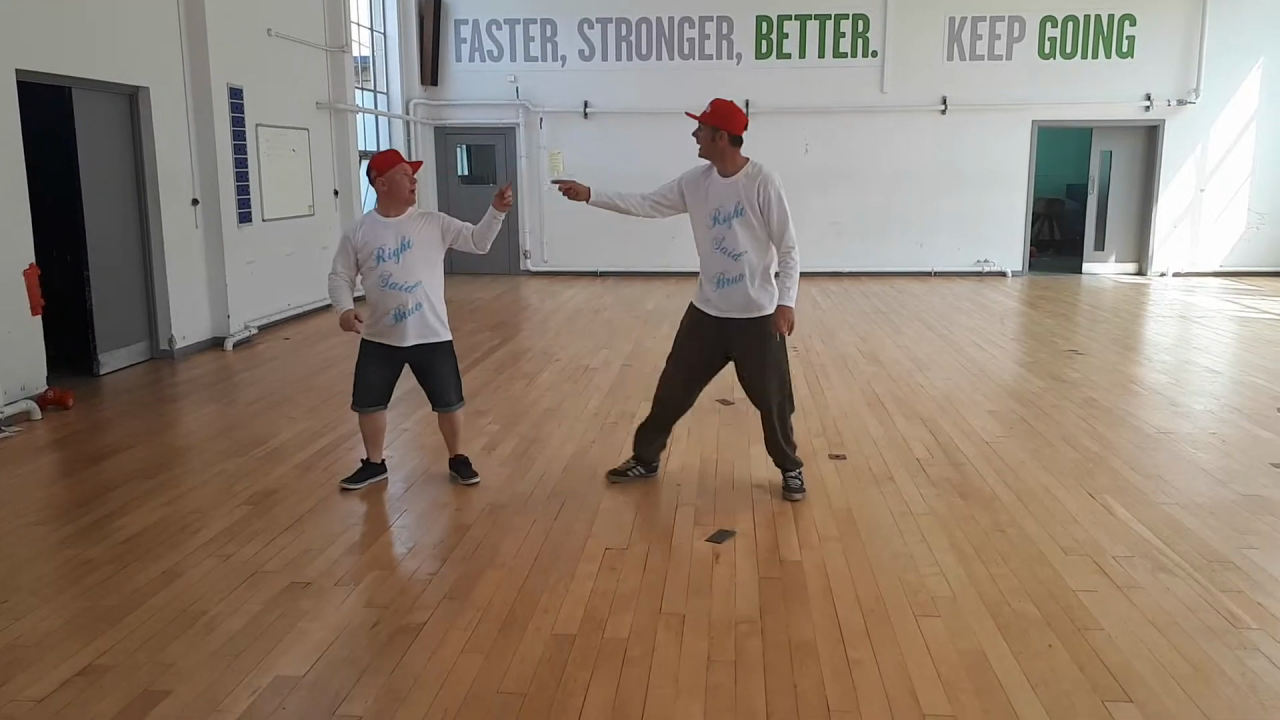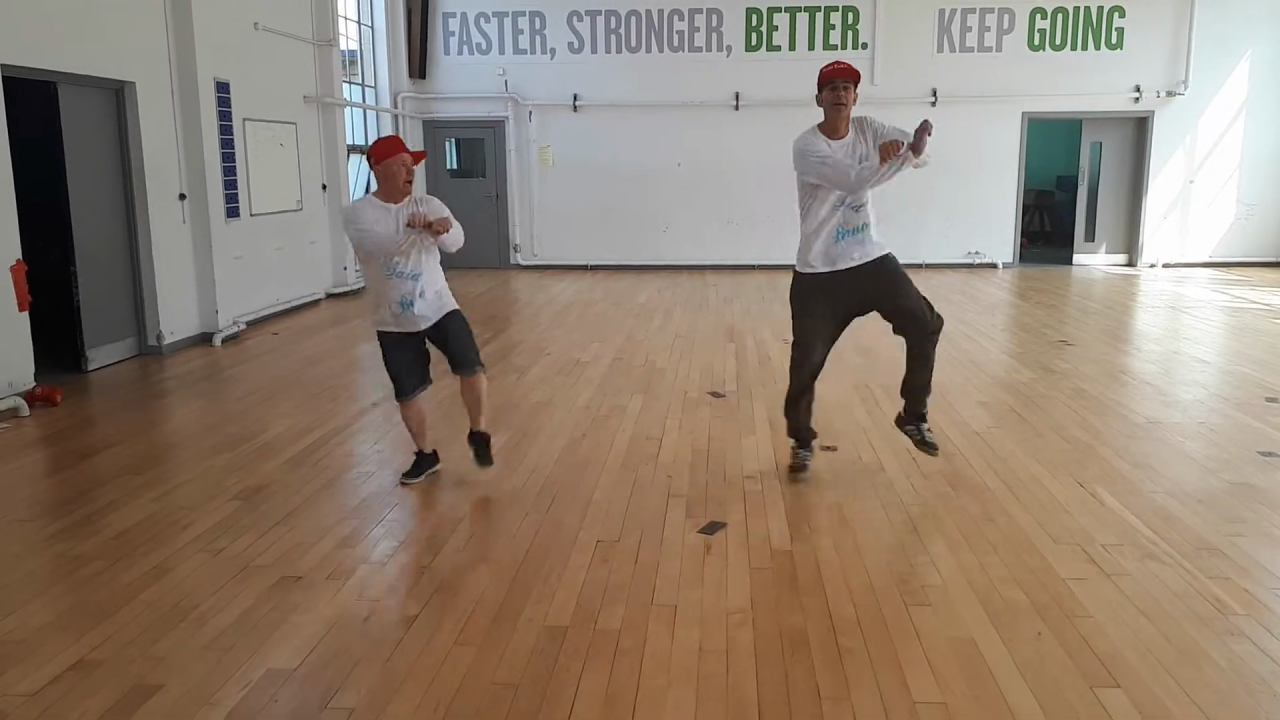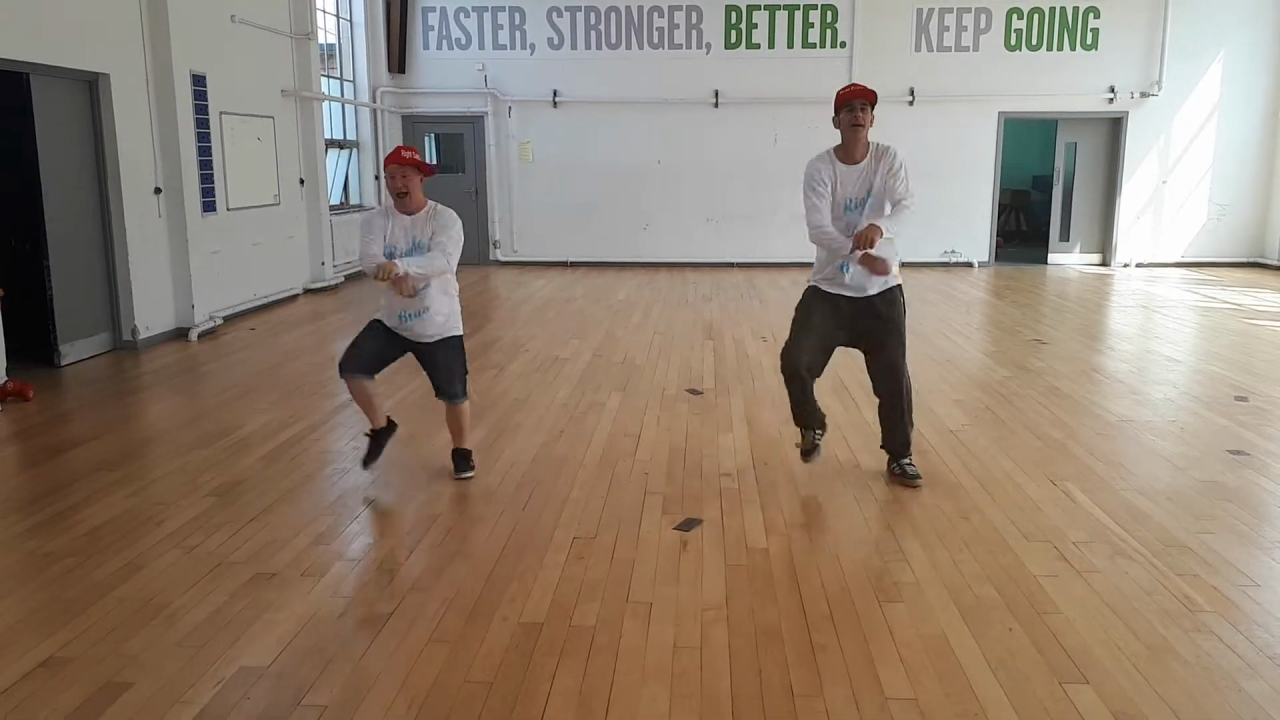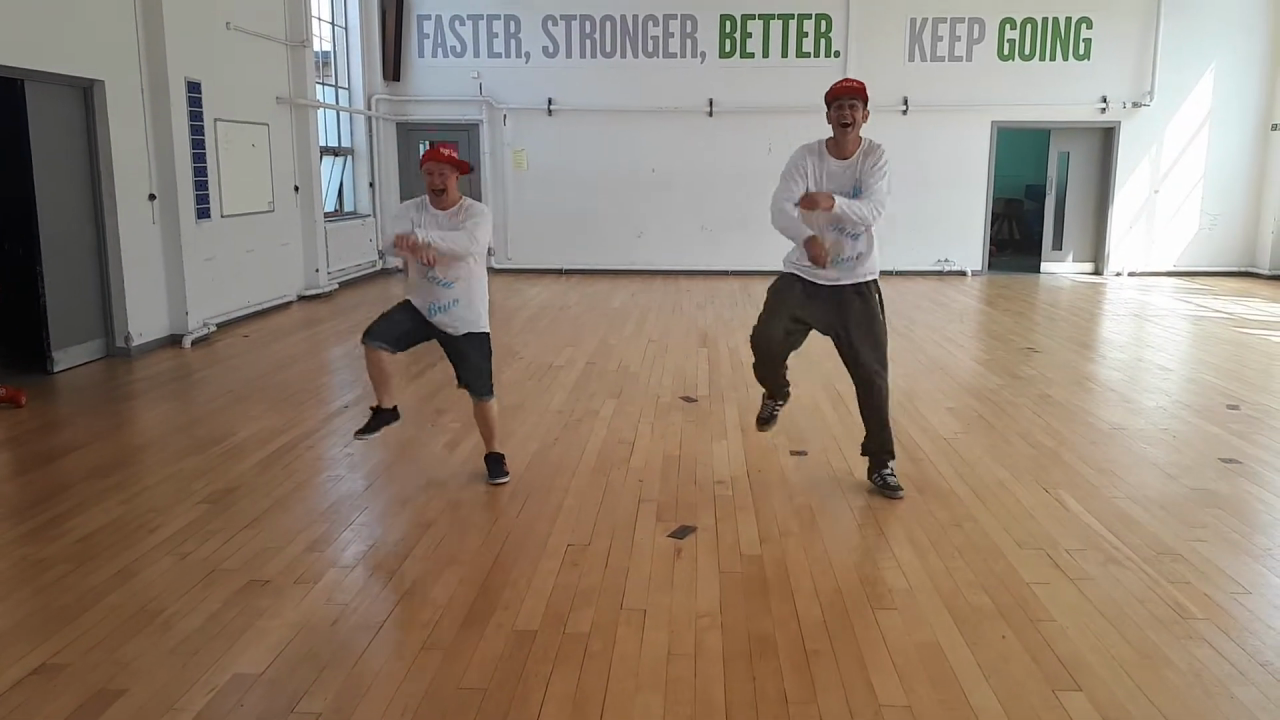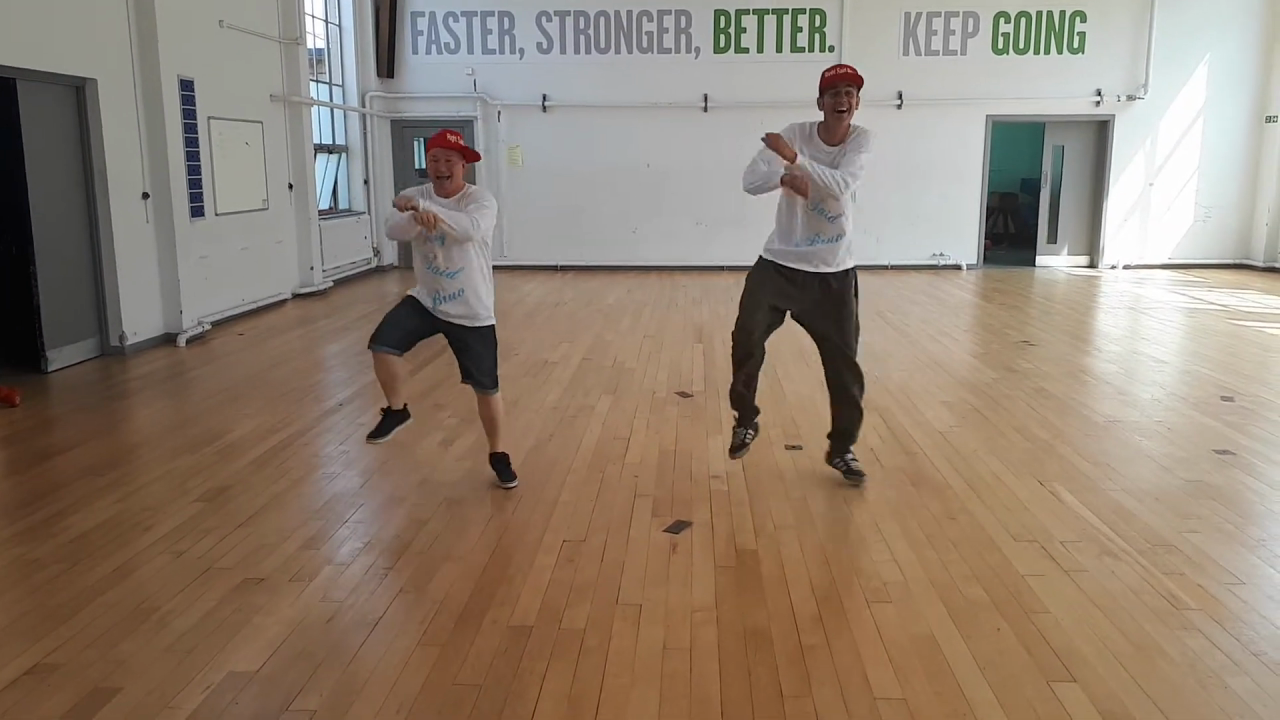
dt=1s
person 1, frame 1
left shoulder: (763, 182)
right shoulder: (695, 181)
left elbow: (788, 247)
right elbow: (644, 204)
left wrist: (787, 302)
right wrist: (589, 194)
left hip: (756, 312)
right hip: (707, 309)
left knee: (772, 396)
right knee: (674, 385)
left ankle: (790, 468)
right ankle: (646, 458)
person 1, frame 2
left shoulder: (869, 129)
right shoulder: (807, 146)
left elbow: (917, 146)
right elbow: (853, 181)
left wrist: (913, 143)
right wrist: (906, 153)
left hip: (870, 257)
right hip: (819, 269)
left knee: (925, 326)
right knee: (805, 361)
left ankle: (914, 416)
right ankle: (801, 440)
person 1, frame 3
left shoulder: (887, 157)
right shoulder: (819, 168)
left elbow: (904, 204)
right elbow: (818, 230)
left wrist: (879, 229)
right wrist: (861, 257)
left hip: (880, 289)
right hip: (828, 288)
left knee: (893, 378)
right knee: (795, 362)
left ankle: (899, 455)
right ankle: (811, 425)
person 1, frame 4
left shoulder: (876, 155)
right shoulder: (805, 156)
left elbow: (873, 209)
right elbow: (780, 211)
left wrist: (830, 200)
right wrist: (807, 238)
left hip: (856, 281)
right hip: (802, 277)
left knee: (871, 374)
right knee: (766, 343)
left ankle: (880, 463)
right ankle: (776, 394)
person 1, frame 5
left shoulder: (861, 140)
right shoulder: (792, 135)
left elbow: (841, 187)
right elbow: (751, 182)
left wrist: (795, 159)
right wrist: (786, 179)
left hip: (834, 270)
right hip: (780, 262)
left knee: (844, 361)
right knee: (748, 333)
left ankle: (843, 447)
right ankle: (745, 418)
person 2, frame 1
left shoulder: (434, 224)
right shoulder: (358, 232)
left elbow: (479, 242)
right elbow: (339, 277)
left wrist: (497, 210)
right wrist: (345, 308)
left hip: (432, 334)
right hip: (379, 337)
left knee: (449, 403)
right knee: (368, 404)
left ankle: (457, 459)
right ankle: (374, 464)
person 2, frame 2
left shoulder: (428, 205)
right shoulder: (358, 212)
left elbow: (456, 240)
right elbow: (379, 245)
left wrist: (440, 228)
right wrist: (422, 227)
left hip: (437, 307)
right hip: (395, 320)
left knee: (471, 371)
right knee: (408, 394)
left ankle: (479, 434)
right ankle: (425, 455)
person 2, frame 3
left shoulder: (446, 219)
right shoulder: (377, 221)
left elbow: (443, 261)
right elbow: (370, 260)
left wrist: (398, 267)
right wrist: (393, 278)
left hip: (440, 325)
right hip: (391, 322)
left knee: (454, 395)
right knee: (352, 371)
left ankle: (462, 451)
right ankle: (381, 428)
person 2, frame 4
left shoulder: (477, 213)
right shoulder: (411, 210)
left elbow: (466, 243)
right elbow: (394, 240)
left wrist: (421, 238)
right wrist: (408, 242)
left hip: (467, 319)
right hip: (420, 309)
left knee: (481, 393)
right knee: (374, 341)
left ankle: (493, 455)
right ankle: (386, 410)
person 2, frame 5
left shoulder: (481, 200)
right shoulder: (413, 198)
left elbow: (470, 228)
right elbow: (394, 230)
left wrist: (423, 208)
right wrist: (418, 216)
left hip: (472, 311)
right hip: (426, 300)
left knee: (486, 387)
right knee: (383, 345)
left ankle: (498, 454)
right ankle: (396, 410)
